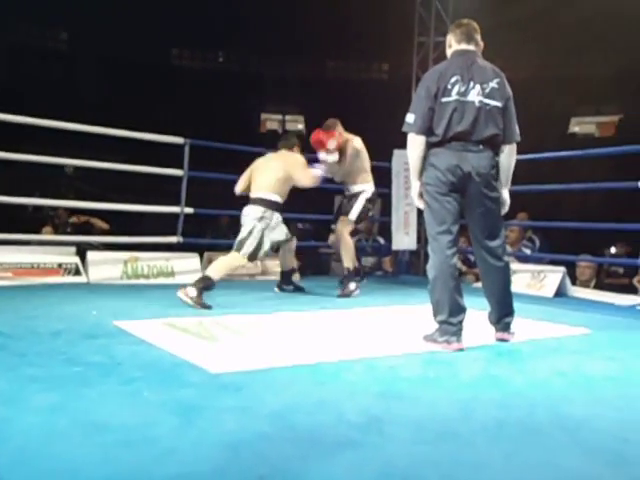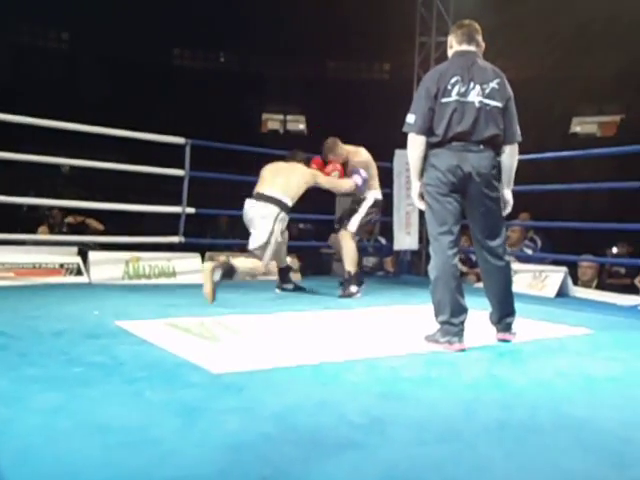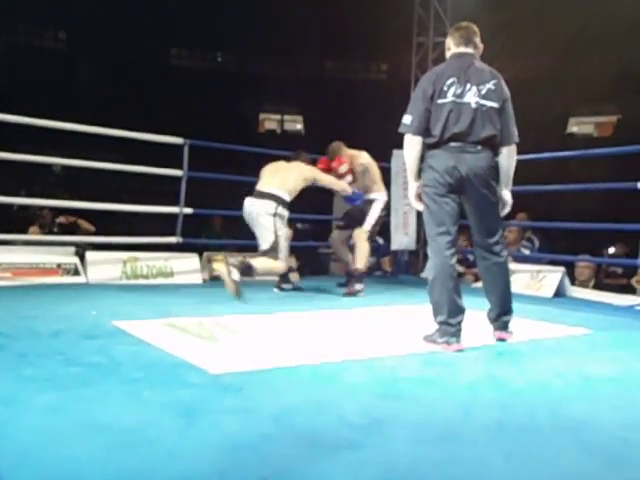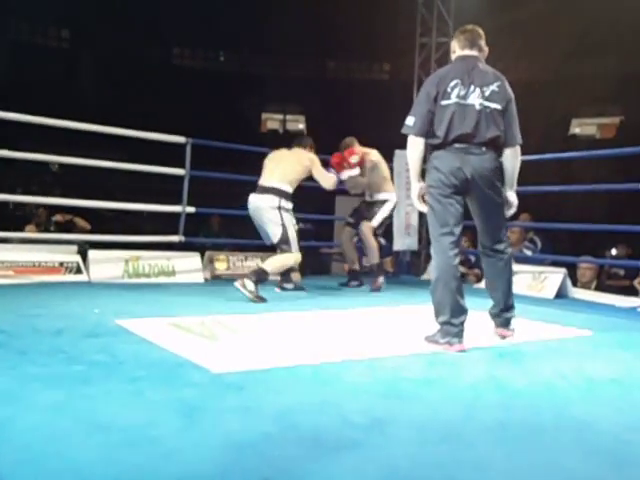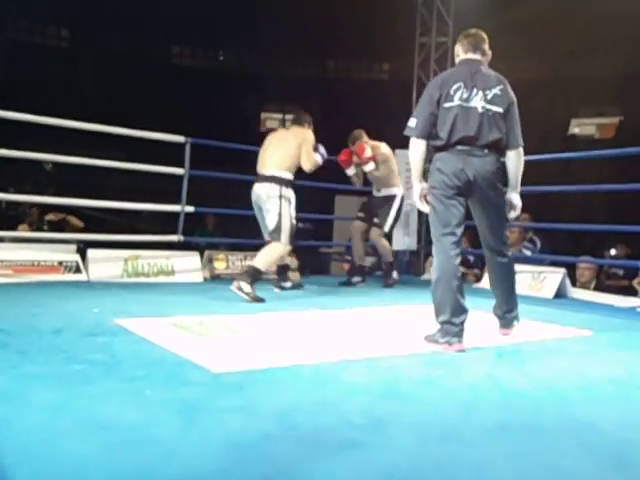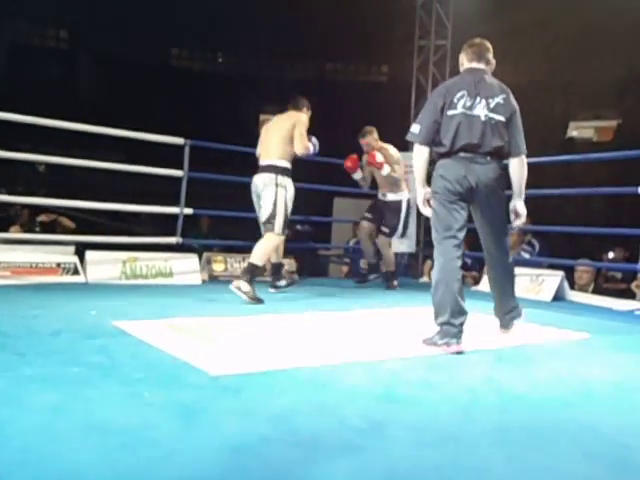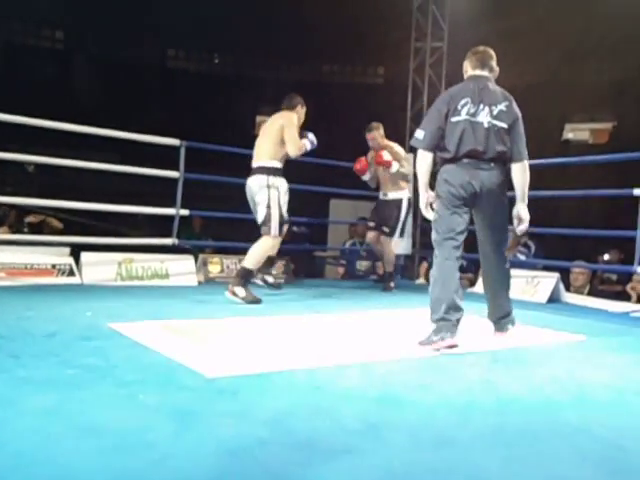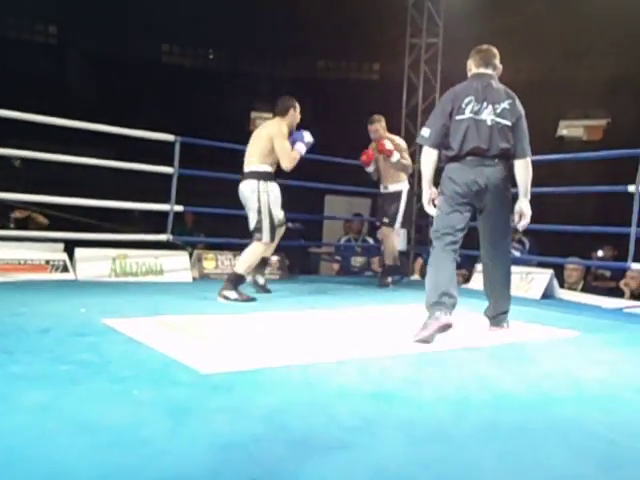
dt=0.1s
person 1, frame 1
left shoulder: (437, 75)
right shoulder: (497, 78)
left elbow: (416, 133)
right elbow: (509, 142)
left wrist: (415, 178)
right wrist: (504, 185)
left hip: (443, 161)
right hip: (483, 163)
left knee: (443, 245)
right knee: (491, 245)
left ankle: (449, 330)
right ankle: (503, 324)
person 1, frame 2
left shoulder: (437, 75)
right shoulder: (498, 79)
left elbow: (417, 133)
right elbow: (510, 142)
left wrist: (415, 178)
right wrist: (507, 186)
left hip: (444, 161)
right hip: (484, 163)
left knee: (444, 246)
right knee: (492, 245)
left ankle: (450, 330)
right ankle: (504, 324)
person 1, frame 3
left shoulder: (434, 77)
right shoulder: (495, 80)
left elbow: (413, 134)
right elbow: (508, 142)
left wrist: (412, 179)
right wrist: (505, 186)
left hip: (442, 161)
right hip: (481, 163)
left knee: (442, 246)
right knee: (490, 245)
left ankle: (448, 330)
right ankle: (501, 322)
person 1, frame 4
left shoulder: (439, 79)
right shoulder: (499, 83)
left elbow: (416, 135)
right elbow: (512, 144)
left wrist: (415, 180)
right wrist: (510, 187)
left hip: (446, 163)
right hip: (486, 164)
left knee: (446, 246)
right knee: (495, 243)
left ankle: (450, 331)
right ankle: (503, 319)
person 1, frame 5
left shoulder: (442, 82)
right shoulder: (501, 86)
left elbow: (418, 136)
right elbow: (514, 146)
left wrist: (417, 180)
right wrist: (514, 189)
left hip: (448, 164)
right hip: (487, 166)
left knee: (446, 246)
right knee: (496, 244)
left ankle: (450, 330)
right ankle: (507, 316)
person 1, frame 6
left shoulder: (445, 90)
right shoulder: (504, 95)
left elbow: (421, 142)
right elbow: (517, 154)
left wrist: (420, 185)
right wrist: (519, 197)
left hip: (451, 171)
right hip: (489, 173)
left knee: (447, 249)
right knee: (497, 249)
left ankle: (449, 331)
right ankle: (508, 315)
person 1, frame 7
left shoulder: (450, 97)
right shoulder: (507, 102)
left elbow: (425, 148)
right elbow: (519, 159)
left wrist: (423, 188)
right wrist: (522, 202)
left hip: (454, 176)
right hip: (492, 180)
left knee: (446, 250)
right knee: (495, 253)
left ankle: (444, 327)
right ankle: (502, 320)
person 1, frame 8
left shoulder: (454, 95)
right shoulder: (511, 100)
left elbow: (430, 145)
right elbow: (522, 156)
left wrist: (427, 185)
right wrist: (524, 198)
left hip: (459, 174)
right hip: (496, 176)
left knee: (444, 244)
right knee: (496, 250)
left ankle: (440, 308)
right ankle: (498, 316)
person 2, frame 1
left shoulder: (262, 161)
right shoulder: (295, 158)
left elbow: (239, 188)
right elbow: (305, 181)
right wrist: (318, 172)
left hip: (256, 209)
right hip: (264, 212)
left knee: (289, 242)
right knee: (242, 257)
left ankle: (286, 281)
right ankle: (194, 289)
person 2, frame 2
left shoulder: (270, 166)
right shoulder: (307, 172)
right elbow: (341, 186)
right wrist: (357, 179)
left hip: (252, 206)
right hip: (270, 212)
left knee: (281, 237)
right knee: (259, 262)
left ankle: (285, 281)
right ankle: (215, 269)
person 2, frame 3
left shoulder: (272, 166)
right shoulder: (309, 170)
right elbow: (339, 186)
right wrist: (353, 193)
left hip: (251, 203)
right hip: (270, 208)
left knee: (283, 235)
right knee: (279, 264)
left ankle: (284, 280)
right ankle: (237, 265)
person 2, frame 4
left shoulder: (275, 155)
right shoulder: (309, 157)
right elbow: (328, 184)
right wrist: (335, 175)
left hip: (256, 199)
right hip: (274, 202)
left knee: (288, 233)
right knee: (293, 255)
left ankle: (287, 279)
right ankle: (250, 279)
person 2, frame 5
left shoulder: (273, 136)
right shoulder: (306, 134)
right elbow: (308, 166)
right wrist: (318, 158)
left hip: (259, 187)
right hip: (279, 189)
left knee: (279, 238)
right knee: (282, 242)
left ankle: (283, 278)
right ankle: (245, 280)
person 2, frame 6
left shoulder: (271, 122)
right shoulder: (299, 118)
right elbow: (300, 149)
right wrist: (311, 146)
left hip: (260, 177)
right hip: (277, 178)
left knee: (276, 230)
right knee: (275, 233)
left ankle: (278, 278)
right ankle: (244, 279)
person 2, frame 7
left shoulder: (271, 122)
right shoulder: (289, 119)
right elbow: (293, 151)
left wrist: (297, 140)
right wrist: (305, 143)
left hip: (257, 180)
right hip: (268, 180)
left knee: (280, 226)
right knee: (272, 235)
left ankle: (265, 271)
right ankle: (238, 283)
person 2, frame 8
left shoulder: (269, 126)
right shoulder: (280, 128)
right elbow: (287, 164)
left wrist: (290, 145)
right wrist: (301, 146)
left hip: (251, 184)
right hip: (260, 184)
left knee: (278, 226)
right knee: (264, 240)
left ankle: (258, 272)
right ankle: (229, 288)
person 3, frame 1
left shoulder: (354, 144)
right shoulder: (337, 145)
left elbow: (339, 175)
right elbow: (330, 172)
left wrist: (331, 151)
right wrist: (321, 150)
left hip: (364, 193)
right hip: (351, 194)
left knee: (342, 227)
right knee: (334, 239)
left ankle: (351, 282)
right ankle: (355, 272)
person 3, frame 2
left shoulder: (358, 158)
right shoulder: (344, 158)
left hip: (370, 199)
right hip: (359, 199)
left knee: (344, 235)
right knee: (338, 239)
left ankle: (352, 284)
right ankle: (353, 278)
person 3, frame 3
left shoulder: (361, 161)
right shoulder: (345, 163)
left elbow: (357, 191)
left wrist: (344, 175)
right wrist: (328, 173)
left hip: (376, 200)
right hip: (360, 202)
left knee: (360, 234)
right knee: (336, 238)
left ankle: (359, 281)
right ankle: (353, 275)
person 3, frame 4
left shoulder: (372, 158)
right shoulder: (356, 159)
left elbow: (359, 187)
right elbow: (352, 188)
left wrist: (353, 167)
left hip: (385, 200)
right hip: (369, 200)
left knee: (365, 228)
right knee: (345, 235)
left ankle: (378, 273)
right ankle: (355, 276)
person 3, frame 5
left shoulder: (382, 150)
right shoulder: (359, 155)
left elbow: (381, 178)
right elbow: (358, 183)
left wrist: (368, 161)
right wrist: (348, 165)
left hip: (392, 195)
right hip: (376, 195)
left knee: (376, 235)
right knee: (356, 228)
left ankle: (391, 269)
right ankle: (357, 273)
person 3, frame 6
left shoulder: (391, 154)
right shoulder: (367, 158)
left elbow: (398, 180)
right elbow: (365, 185)
left wrist: (382, 167)
right wrist: (354, 171)
left hip: (398, 200)
right hip: (382, 199)
left knee: (382, 241)
right knee: (363, 229)
left ankle: (391, 277)
right ankle: (372, 267)
person 3, frame 7
left shoulder: (397, 151)
right shoulder: (371, 155)
left elbow: (408, 177)
left wrist: (391, 165)
right wrist: (363, 173)
left hip: (399, 199)
right hip: (384, 199)
left knee: (385, 240)
right knee: (371, 239)
left ankle: (389, 279)
right ankle: (389, 270)
person 3, frame 8
left shoulder: (397, 143)
right shoulder: (373, 147)
left elbow: (408, 169)
left wrist: (392, 154)
right wrist: (368, 164)
left hip: (399, 191)
right hip: (384, 192)
left knee: (388, 232)
right knee: (382, 235)
left ankle: (387, 273)
right ankle: (395, 268)
